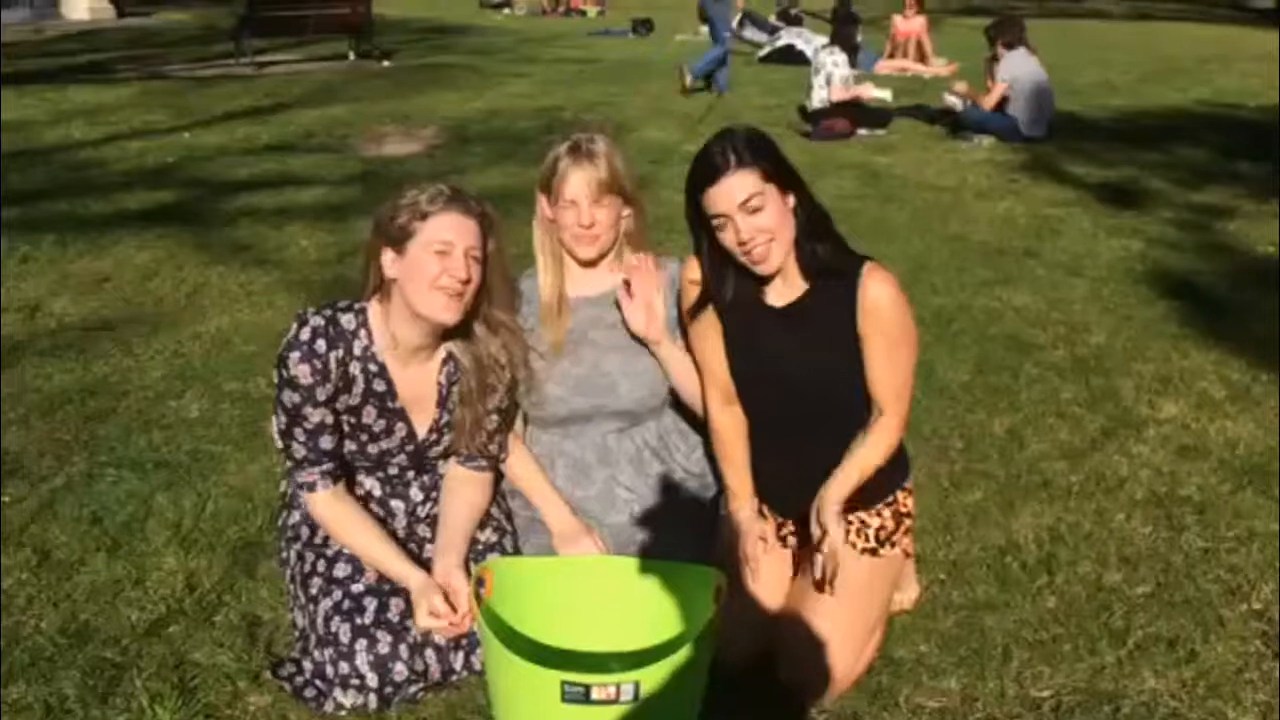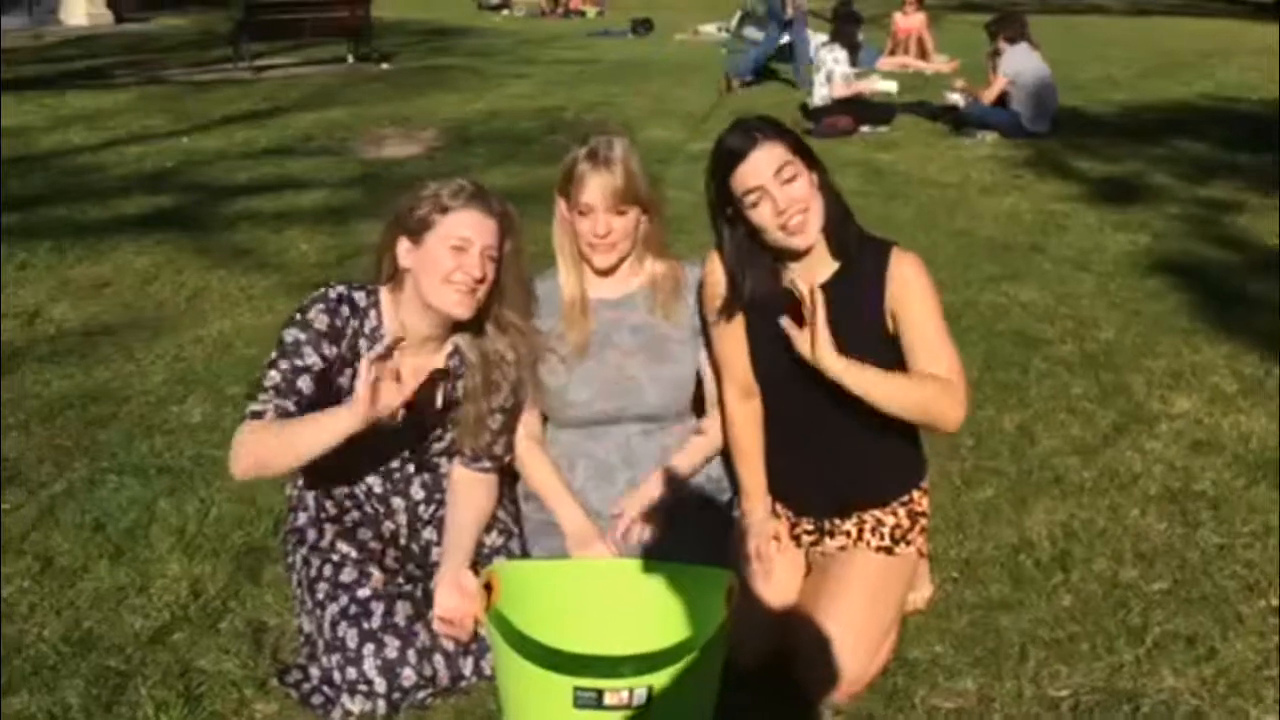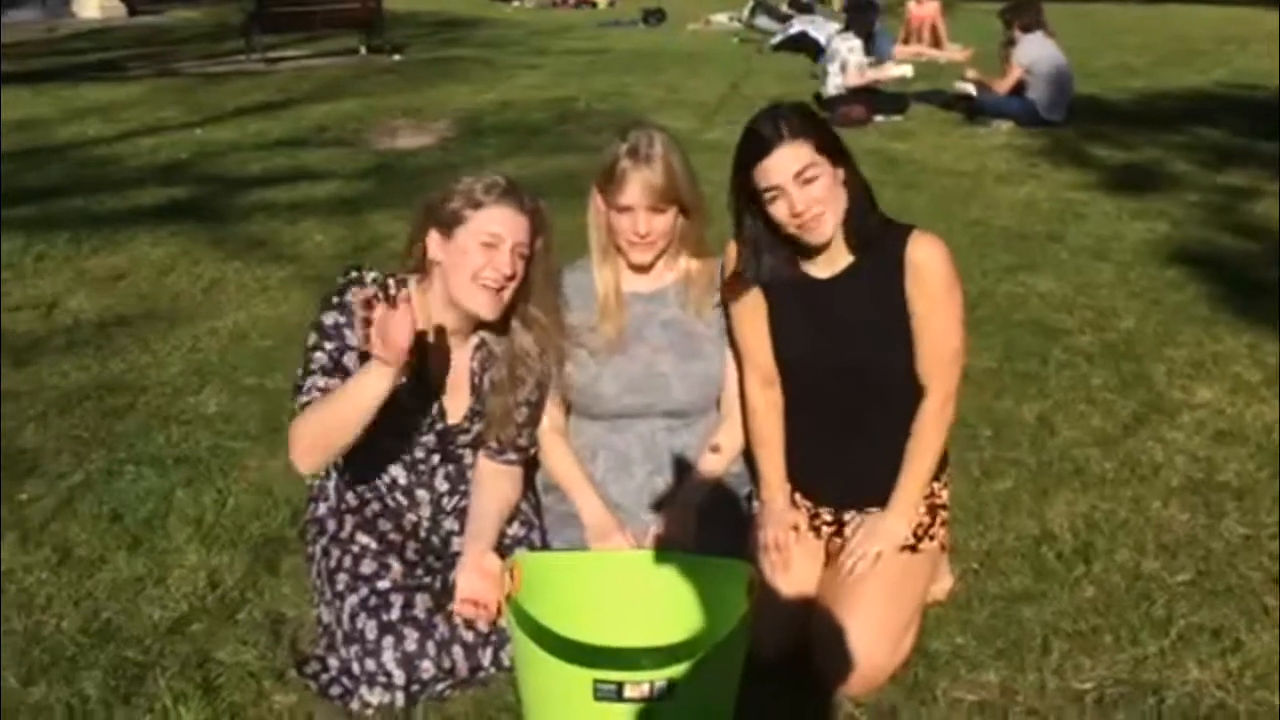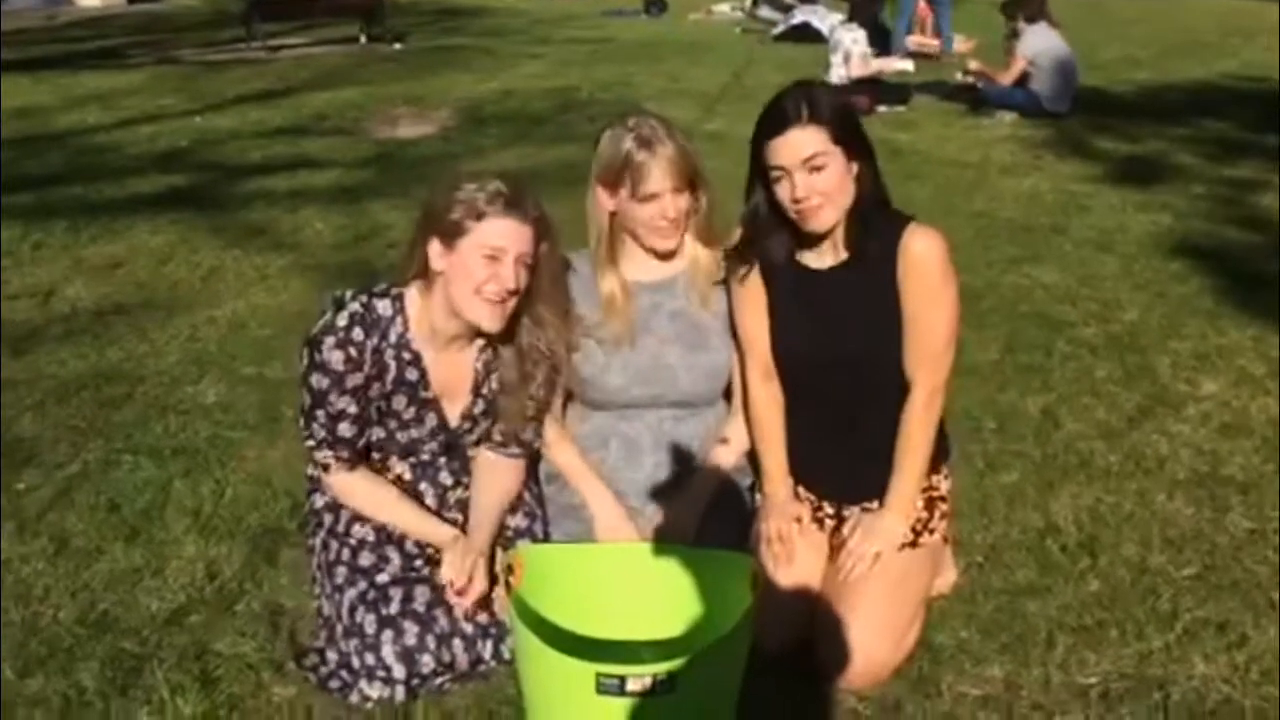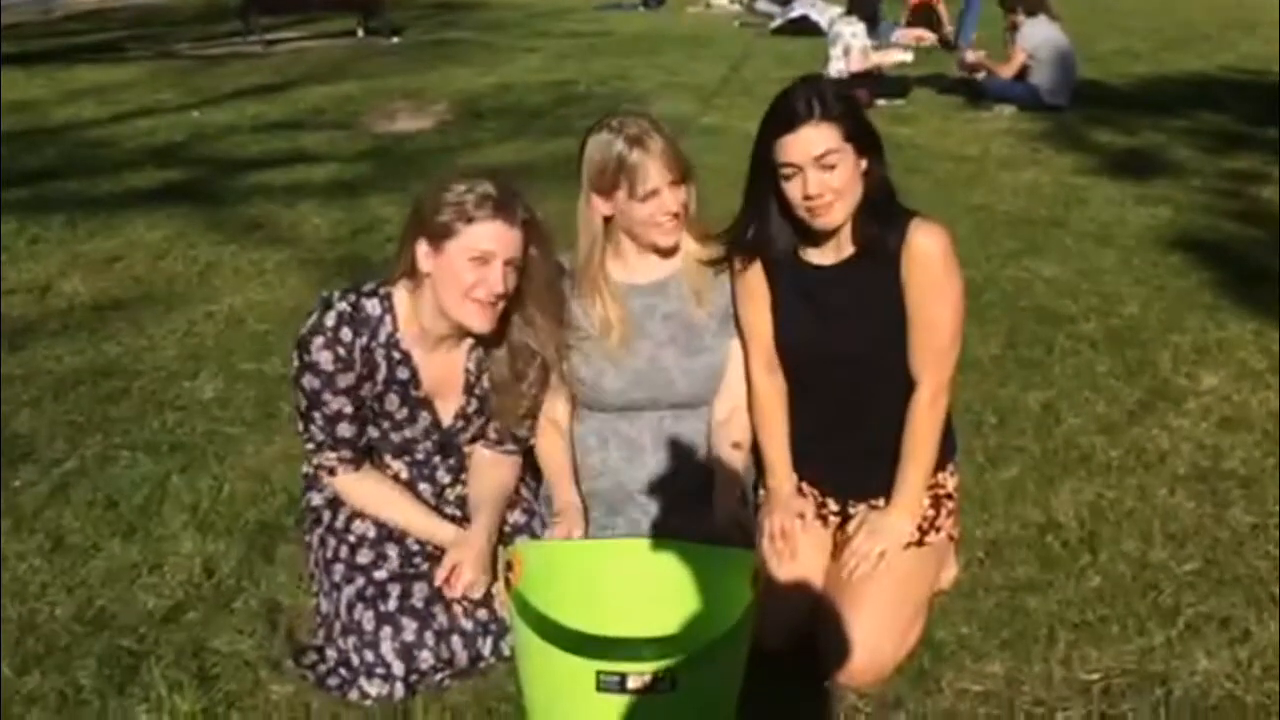
dt=0.4s
person 1, frame 1
left shoulder: (869, 290)
right shoulder: (704, 283)
left elbow: (890, 416)
right elbow: (724, 404)
left wrist: (833, 492)
right wrist: (743, 511)
left hip: (861, 499)
right hip: (768, 500)
left knee: (810, 676)
right knee: (730, 650)
left ankle: (884, 574)
right ankle: (827, 575)
person 1, frame 2
left shoulder: (895, 271)
right shoulder: (728, 273)
left elbow: (950, 408)
right elbow: (740, 397)
left wrist: (834, 363)
right wrist: (756, 509)
left hip: (879, 502)
right hip: (782, 499)
left knee: (827, 677)
right knee: (744, 650)
left ankle: (899, 574)
right ankle: (830, 579)
person 1, frame 3
left shoulder: (916, 256)
right shoulder: (749, 260)
left elbow: (939, 394)
right elbow: (761, 384)
left wrist: (897, 516)
right wrist: (773, 497)
left hip: (893, 492)
right hip: (802, 490)
left knee: (849, 669)
right knee: (763, 642)
left ankle: (915, 567)
right ankle: (845, 570)
person 1, frame 4
left shoulder: (914, 249)
right shoulder: (756, 249)
left elbow: (925, 391)
right elbow: (762, 377)
left wrist: (894, 517)
right wrist: (776, 492)
left hip: (899, 483)
right hip: (804, 481)
left knee: (854, 664)
right knee: (769, 636)
left ankle: (920, 559)
right ankle: (844, 562)
person 1, frame 5
left shoulder: (919, 245)
right shoulder: (761, 247)
left elbow: (931, 387)
right elbow: (766, 372)
left wrist: (901, 515)
right wrist: (780, 488)
left hip: (902, 478)
right hip: (807, 477)
left knee: (856, 663)
right knee: (770, 633)
left ankle: (924, 557)
person 2, frame 1
left shoulder: (489, 347)
right shoulder: (319, 343)
left elbow: (471, 465)
right elbow: (321, 490)
left wrist: (448, 563)
right wrist: (414, 580)
left hip: (447, 514)
right hip: (341, 522)
right knee: (370, 671)
person 2, frame 2
left shoulder: (496, 346)
right shoulder: (335, 319)
left elbow: (478, 469)
right elbow: (245, 460)
left wrist: (455, 566)
right wrist: (357, 414)
left hip: (453, 518)
right hip: (344, 520)
left ankle: (431, 590)
person 2, frame 3
left shoulder: (523, 341)
right shoulder: (363, 309)
left elbow: (502, 460)
right elbow: (307, 456)
left wrist: (478, 553)
right wrist: (385, 368)
left hip: (474, 509)
right hip: (368, 511)
right knee: (395, 671)
left ankle: (445, 585)
person 2, frame 4
left shoulder: (528, 339)
right shoulder: (353, 330)
left elbow: (503, 452)
right elbow: (338, 470)
left wrist: (476, 543)
right wrist: (445, 541)
left hip: (476, 502)
right hip: (368, 508)
right knee: (398, 660)
left ankle: (462, 569)
person 2, frame 5
left shoulder: (519, 335)
right shoulder: (341, 330)
left elbow: (498, 448)
right elbow: (344, 471)
left wrist: (481, 534)
right wrist: (452, 539)
left hip: (472, 499)
right hip: (367, 505)
right knee: (397, 654)
person 3, frame 1
left shoulder: (668, 284)
right shoulder: (519, 302)
left wrist: (658, 339)
right wrist: (562, 522)
left hip: (668, 509)
right hip: (556, 513)
person 3, frame 2
left shoulder: (689, 289)
right shoulder: (538, 304)
left elbow: (725, 411)
right elbow: (523, 437)
left wrist: (659, 489)
right wrist: (575, 524)
left hip: (681, 511)
right hip: (568, 515)
person 3, frame 3
left shoulder: (720, 287)
right shoulder: (573, 291)
left elbow: (735, 415)
right elbow: (546, 424)
left wrist: (683, 511)
right wrist: (595, 516)
right hip: (592, 514)
person 3, frame 4
left shoulder: (726, 278)
right shoulder: (571, 284)
right elbow: (544, 415)
left wrist: (696, 497)
right wrist: (601, 503)
left hip: (705, 504)
right hip: (589, 510)
person 3, frame 5
left shoulder: (723, 276)
right shoulder: (567, 288)
left elbow: (733, 407)
right elbow: (551, 417)
left wrist: (727, 504)
right wrist: (567, 504)
left hip: (701, 513)
right hip: (596, 515)
